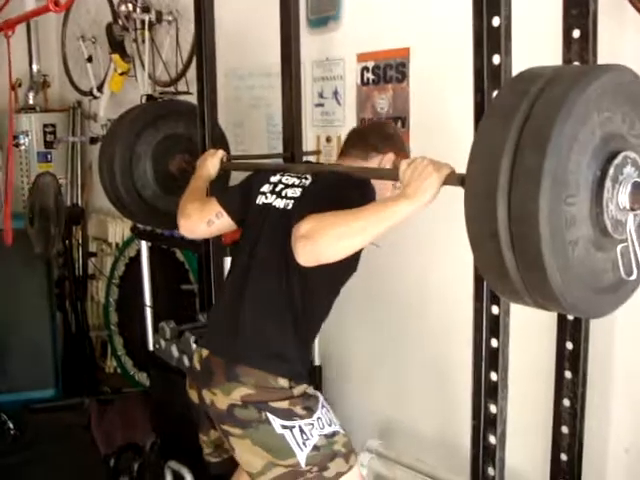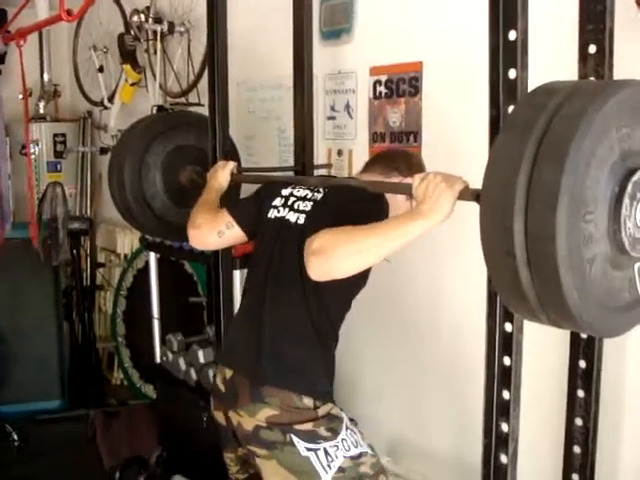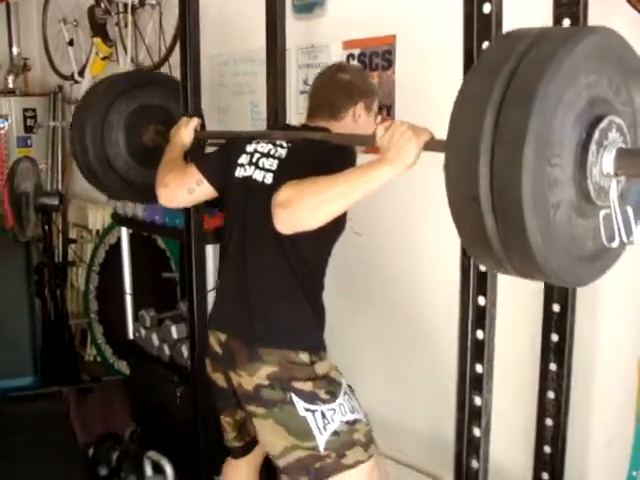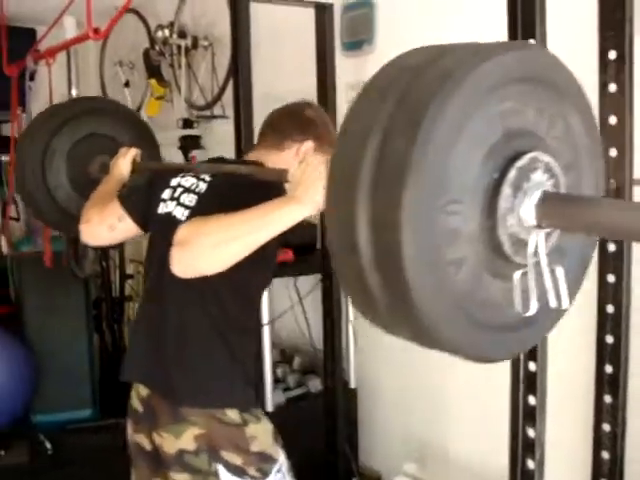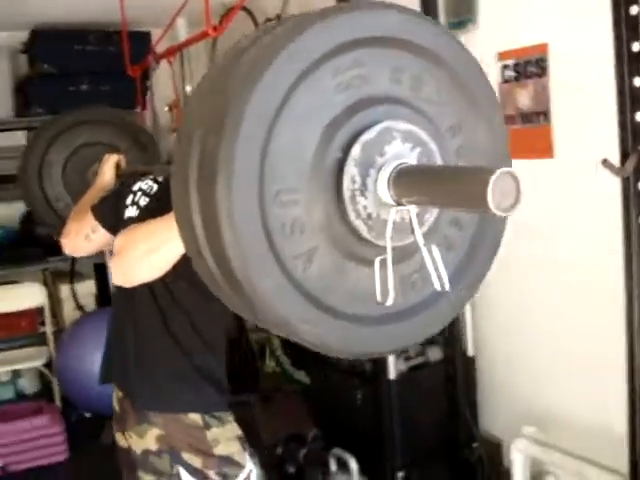
dt=1s
person 1, frame 1
left shoulder: (277, 178)
right shoulder: (352, 188)
left elbow: (192, 222)
right elbow: (310, 242)
left wrist: (203, 175)
right wrist: (408, 199)
left hip: (212, 366)
right hip: (264, 383)
person 1, frame 2
left shoulder: (285, 190)
right shoulder: (368, 204)
left elbow: (202, 232)
right elbow: (323, 258)
left wrist: (215, 186)
right wrist: (423, 216)
left hip: (232, 383)
right hip: (287, 401)
person 1, frame 3
left shoulder: (250, 145)
right shoulder: (331, 154)
left elbow: (171, 190)
right elbow: (290, 212)
left wrist: (178, 142)
right wrist: (389, 163)
left hip: (226, 341)
right hip: (280, 355)
person 1, frame 4
left shoulder: (182, 176)
right shoulder: (261, 194)
left elbow: (94, 227)
right elbow: (190, 254)
left wrist: (117, 175)
right wrist: (299, 202)
left hip: (149, 397)
right hip: (210, 413)
person 1, frame 5
left shoulder: (152, 181)
left elbow: (73, 238)
right elbow: (129, 264)
left wrist: (104, 182)
left hip: (134, 399)
right hip: (178, 415)
